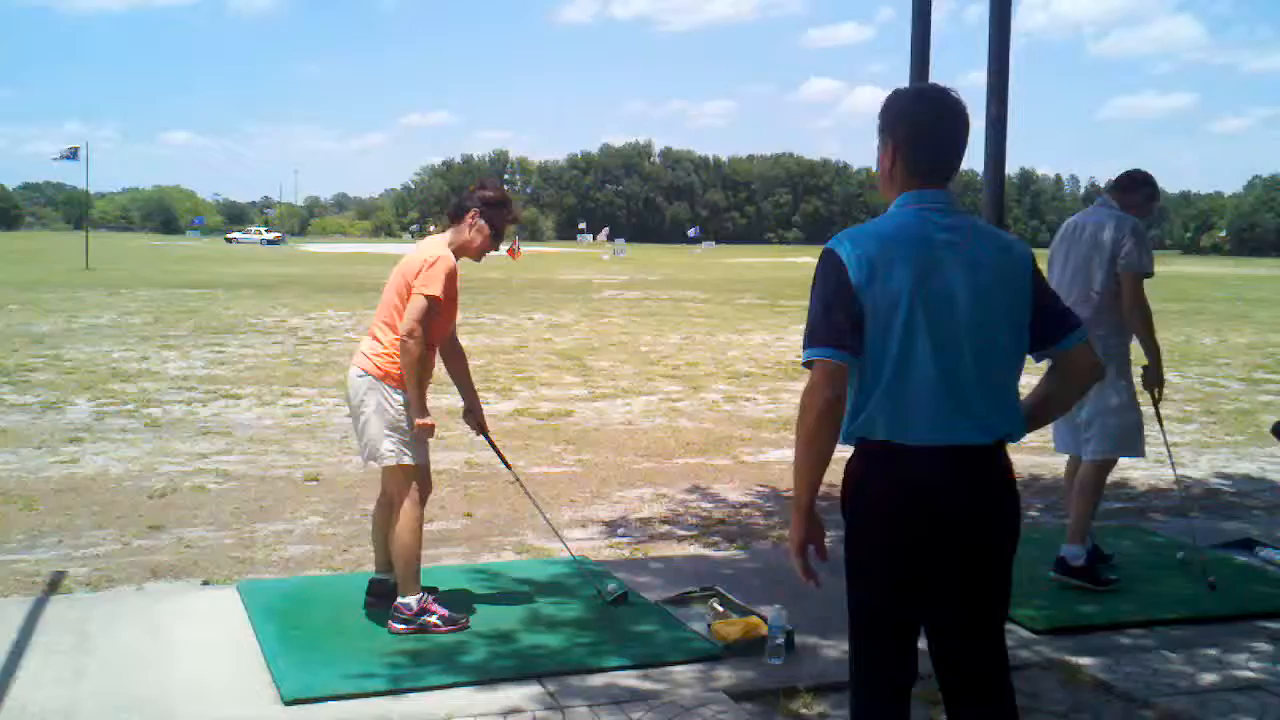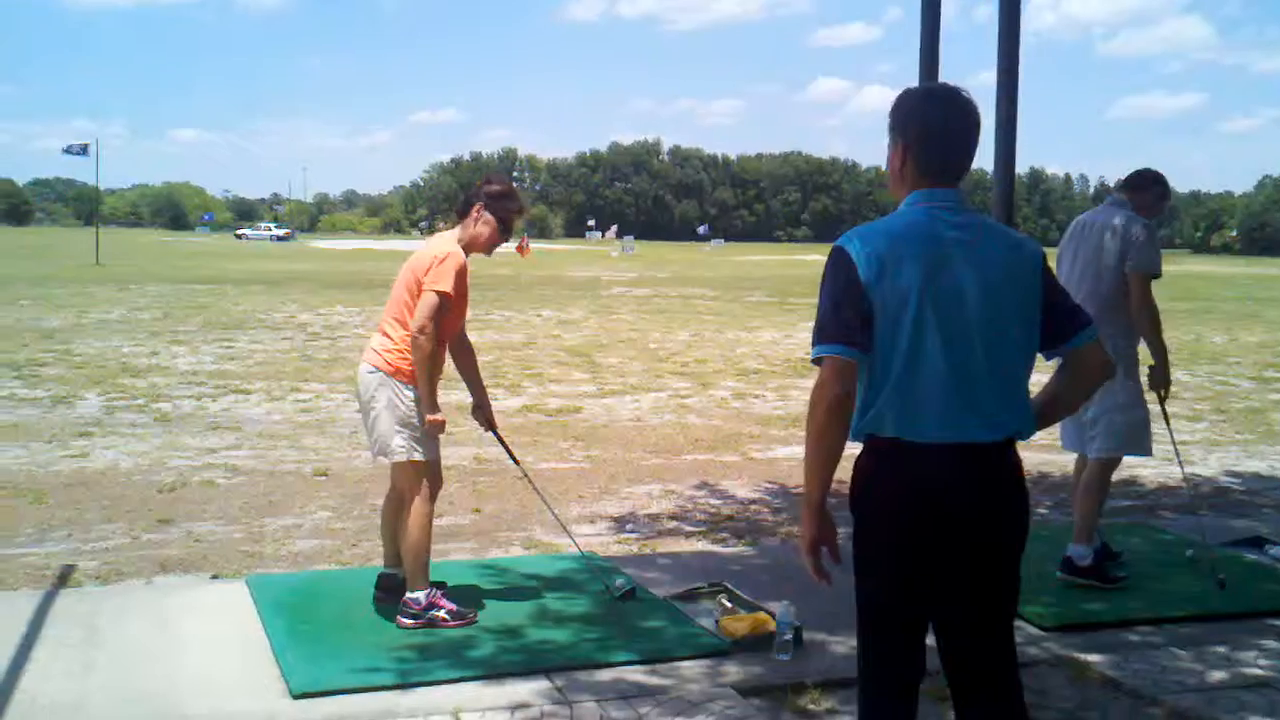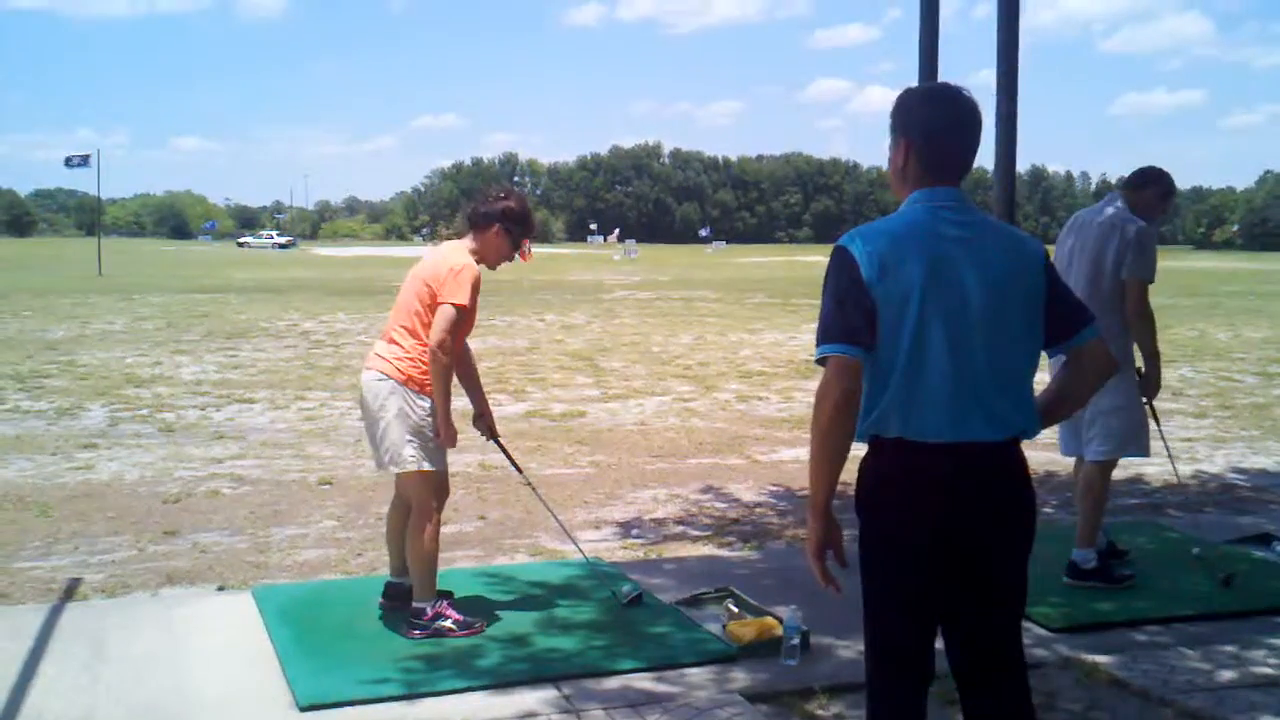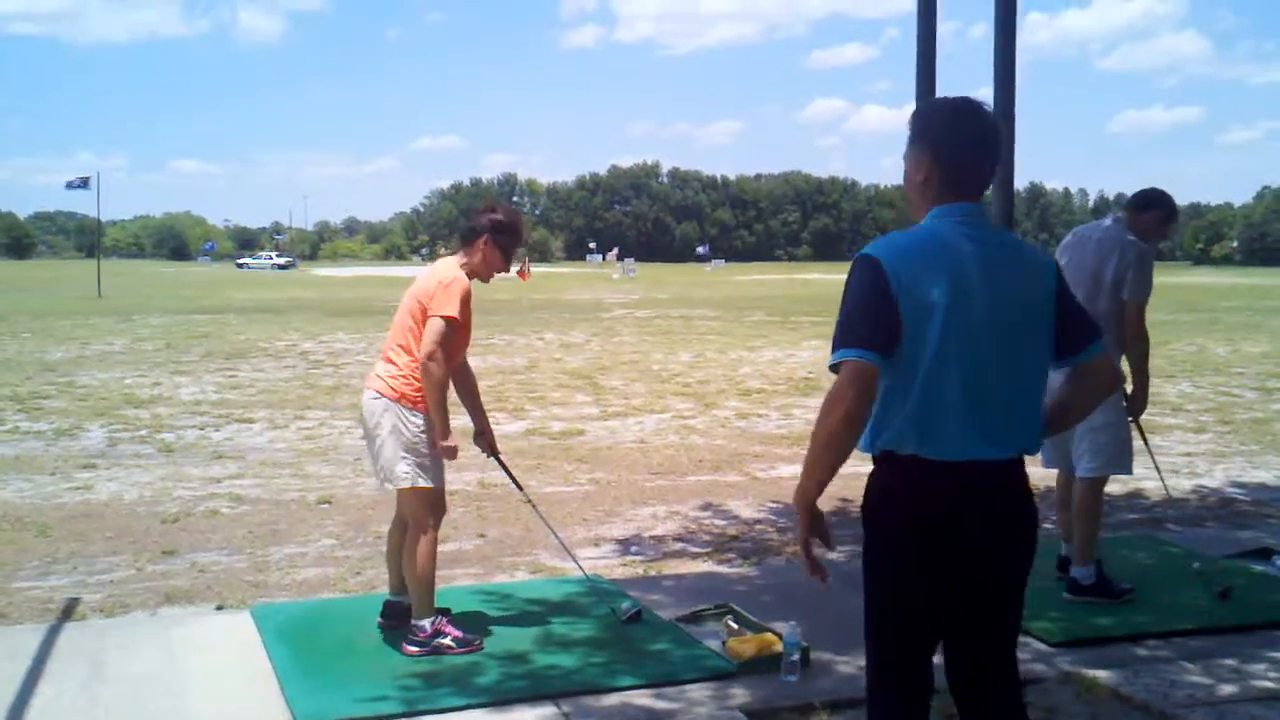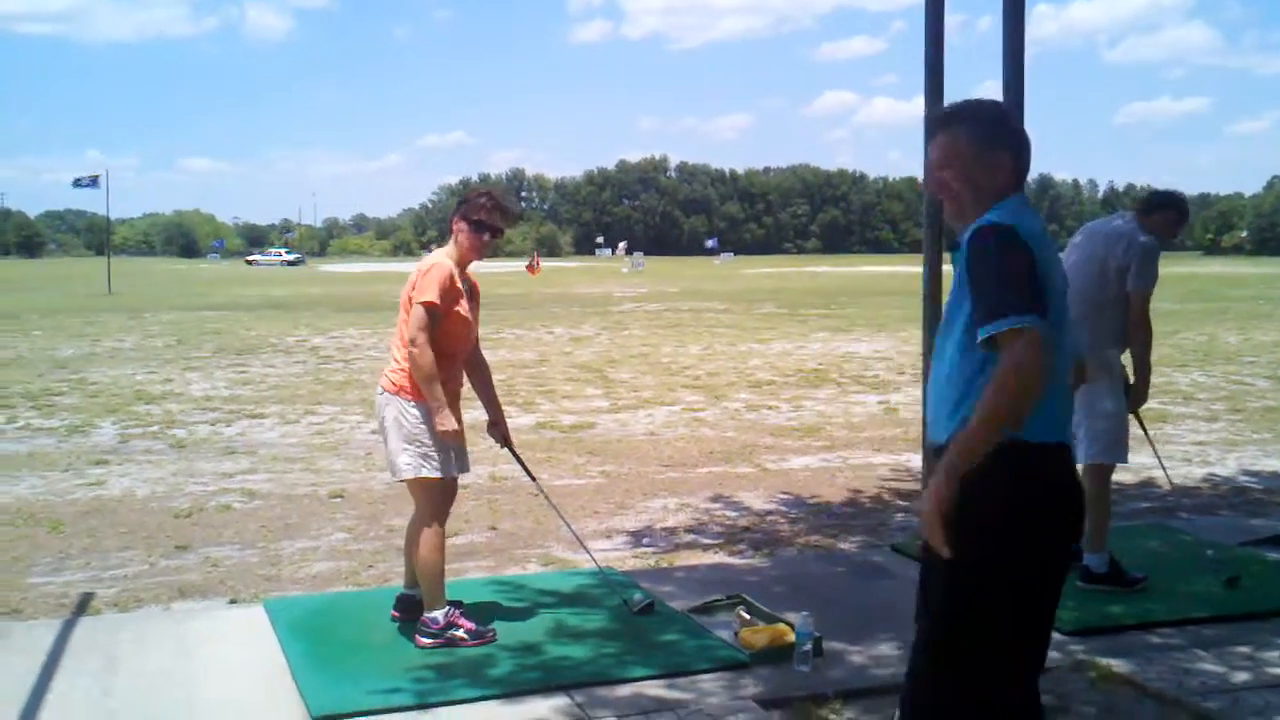
dt=0.3s
person 1, frame 1
left shoulder: (853, 254)
right shoulder: (1009, 254)
left elbow: (827, 393)
right elbow: (1081, 363)
left wrist: (803, 507)
left hip: (888, 483)
right hip: (982, 483)
person 1, frame 2
left shoulder: (862, 251)
right shoulder: (1019, 253)
left elbow: (836, 391)
right elbow: (1092, 361)
left wrist: (813, 505)
left hip: (897, 481)
right hip: (991, 481)
person 1, frame 3
left shoulder: (864, 251)
right shoulder: (1022, 251)
left elbow: (840, 391)
right elbow: (1095, 358)
left wrist: (819, 507)
left hip: (903, 481)
right hip: (998, 480)
person 1, frame 4
left shoulder: (887, 262)
right shoulder: (1035, 265)
left elbow: (854, 394)
right elbow: (1101, 373)
left wrist: (805, 501)
left hip: (912, 497)
right hip: (1002, 496)
person 1, frame 5
left shoulder: (996, 238)
right shoulder: (1023, 239)
left elbow: (1027, 361)
left wrist: (948, 473)
left hip: (1000, 495)
right hip: (1034, 484)
person 2, frame 1
left shoulder: (436, 256)
right shoulder: (440, 260)
left elbow: (447, 343)
right elbow: (409, 333)
left wrist: (472, 404)
right wrist: (419, 407)
left hip: (378, 380)
right hip: (387, 383)
left knee: (396, 488)
right knee: (413, 490)
left ankle: (383, 582)
right ankle: (409, 606)
person 2, frame 2
left shoulder: (445, 252)
right shoulder: (450, 256)
left elbow: (456, 339)
right elbow: (421, 330)
left wrist: (481, 399)
right wrist: (430, 403)
left hip: (386, 375)
right hip: (398, 378)
left knee: (406, 483)
right knee: (423, 487)
left ankle: (392, 577)
right ankle: (417, 601)
person 2, frame 3
left shoulder: (446, 257)
right shoulder: (463, 268)
left elbow: (457, 346)
right elbow: (438, 344)
left wrist: (481, 408)
right wrist: (444, 416)
left hip: (383, 379)
right hip: (404, 387)
left knee: (409, 492)
right knee: (431, 497)
left ankle: (399, 585)
right ankle: (426, 610)
person 2, frame 4
left shoulder: (444, 276)
right shoulder: (454, 282)
left elbow: (456, 364)
right elbow: (429, 356)
left wrist: (482, 425)
right wrist: (442, 429)
left hip: (387, 399)
right hip: (402, 405)
left knee: (410, 510)
right knee: (427, 514)
left ankle: (398, 604)
right ankle: (423, 629)
person 2, frame 5
left shoulder: (466, 281)
right shoulder: (438, 269)
left elbow: (471, 355)
right elbow: (416, 342)
left wrist: (495, 413)
right wrist: (441, 410)
left hip: (435, 402)
right hip: (413, 401)
left knee: (435, 501)
right knee: (434, 507)
left ankle: (412, 596)
right ankle: (435, 619)
person 3, frame 1
left shoulder: (1069, 226)
right shoulder: (1127, 229)
right elbow: (1132, 303)
right wrist: (1154, 360)
right hip: (1102, 358)
left knee: (1080, 454)
right knee: (1100, 456)
left ankle: (1081, 543)
right ankle: (1072, 556)
person 3, frame 2
left shoulder: (1078, 223)
right shoulder: (1136, 228)
right elbow: (1140, 304)
right wrist: (1161, 360)
right hip: (1109, 357)
left knee: (1088, 452)
right knee: (1105, 455)
left ankle: (1089, 541)
right ankle: (1078, 557)
person 3, frame 3
left shoulder: (1078, 220)
right shoulder: (1135, 231)
right elbow: (1136, 309)
right wrist: (1153, 365)
left knee: (1086, 454)
right knee: (1101, 457)
left ankle: (1094, 541)
right ankle: (1083, 559)
person 3, frame 4
left shoulder: (1076, 236)
right shoulder: (1134, 250)
right elbow: (1133, 329)
right wrist: (1141, 386)
left hip: (1053, 366)
left knee: (1069, 467)
right knee: (1092, 473)
left ankle: (1070, 552)
right ankle: (1082, 575)
person 3, frame 5
left shoulder: (1092, 230)
right shoulder: (1142, 244)
right elbow: (1138, 321)
right wrist: (1141, 379)
right hip: (1088, 362)
right knee: (1097, 463)
right ankle: (1096, 563)
